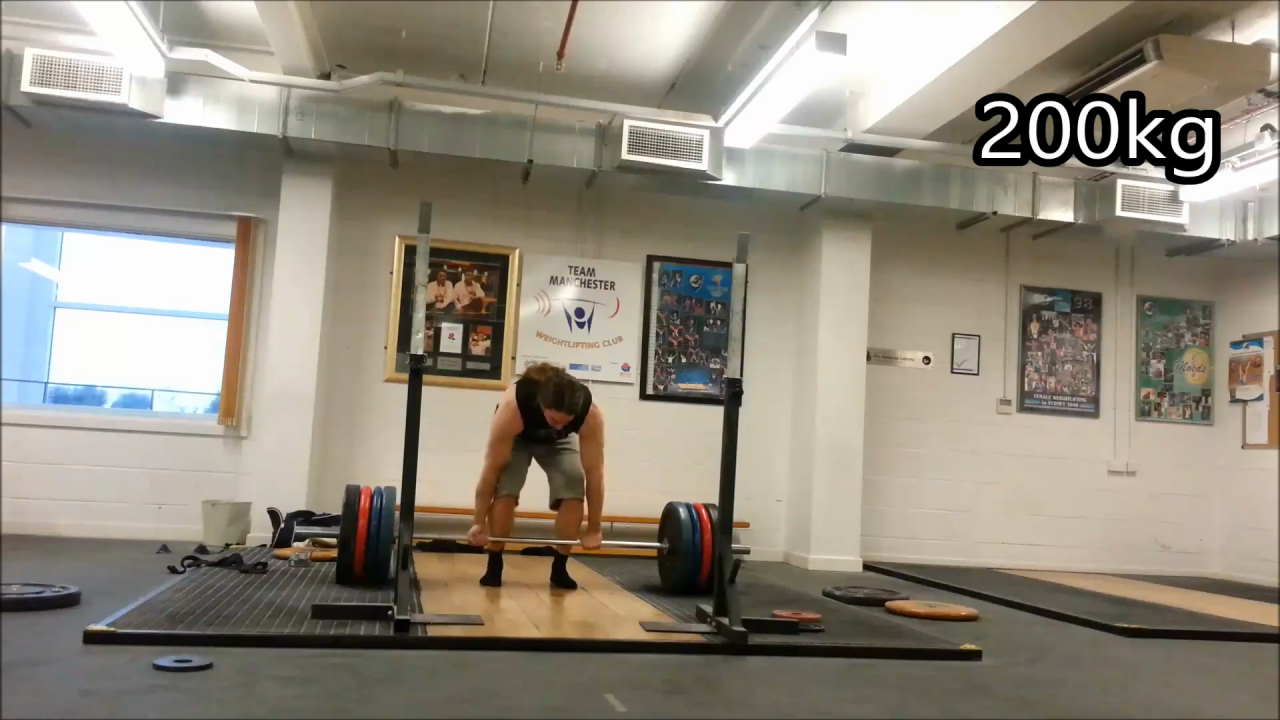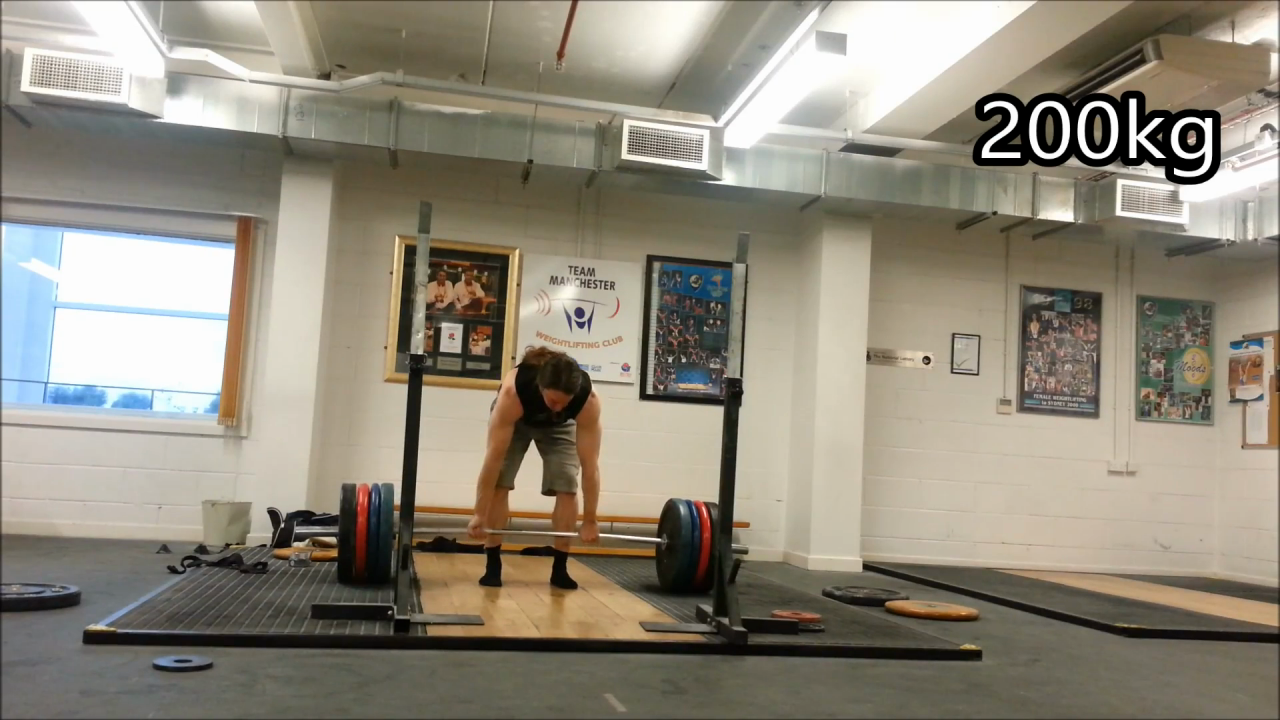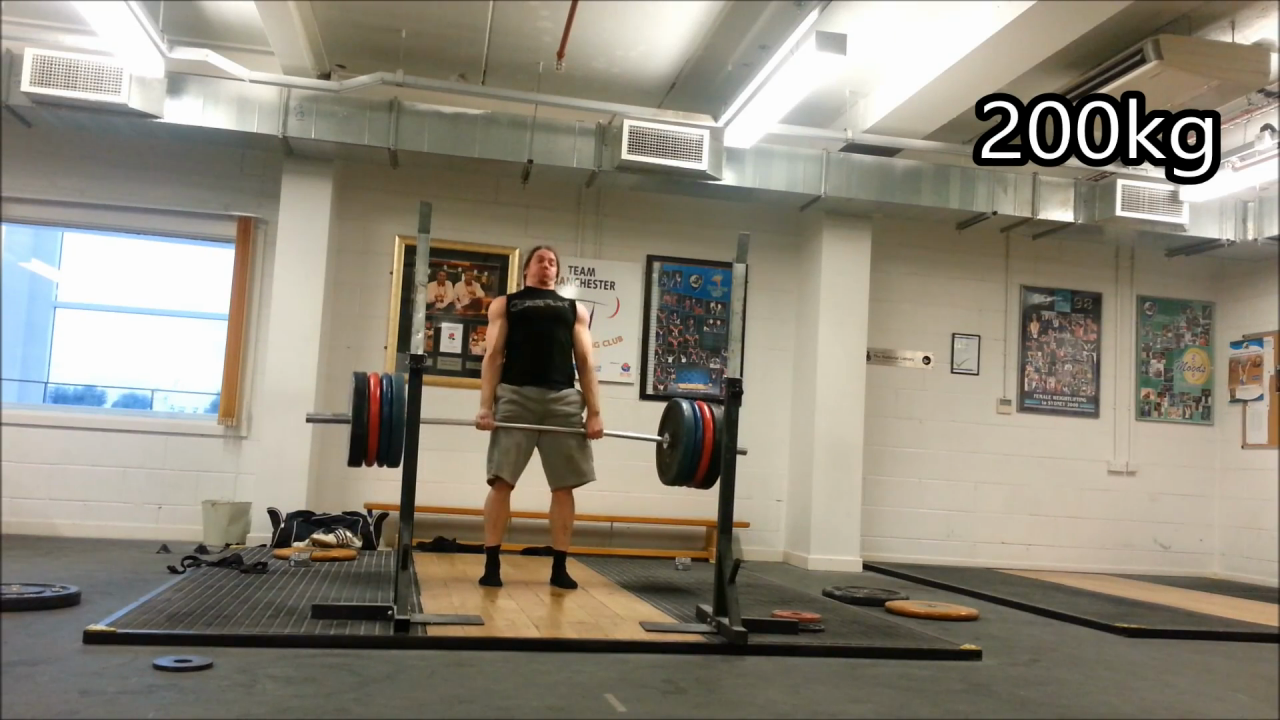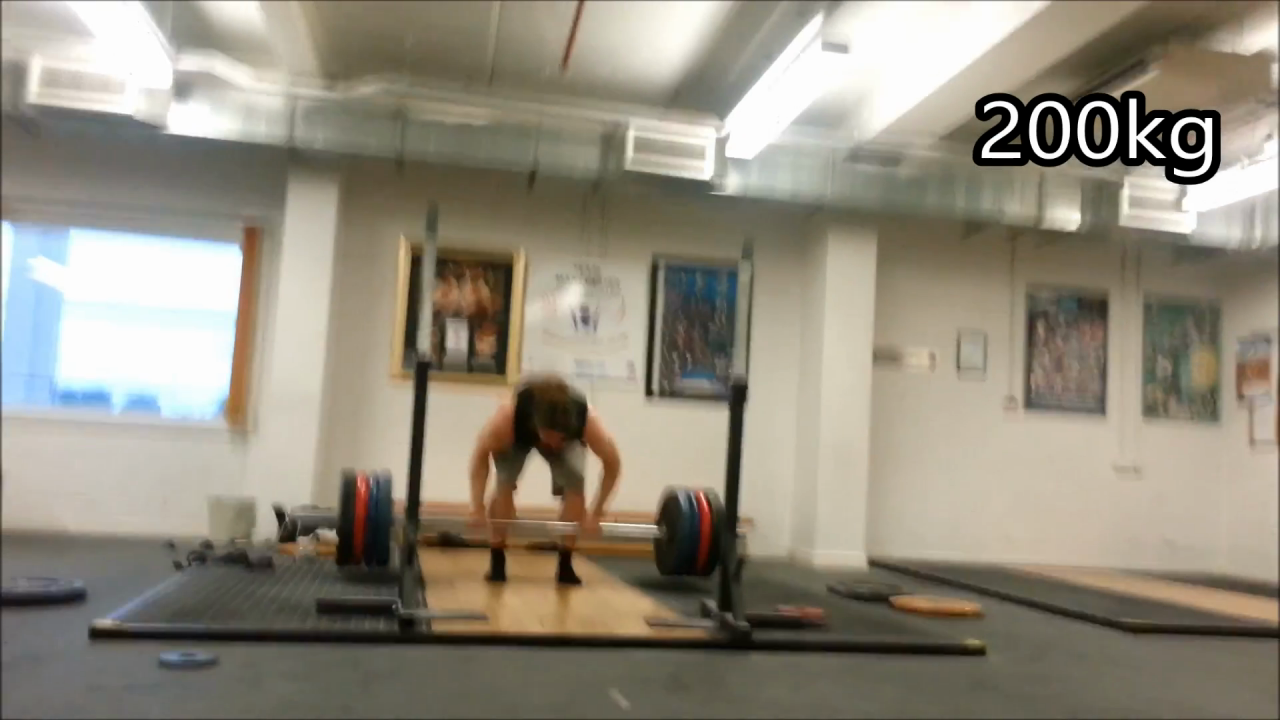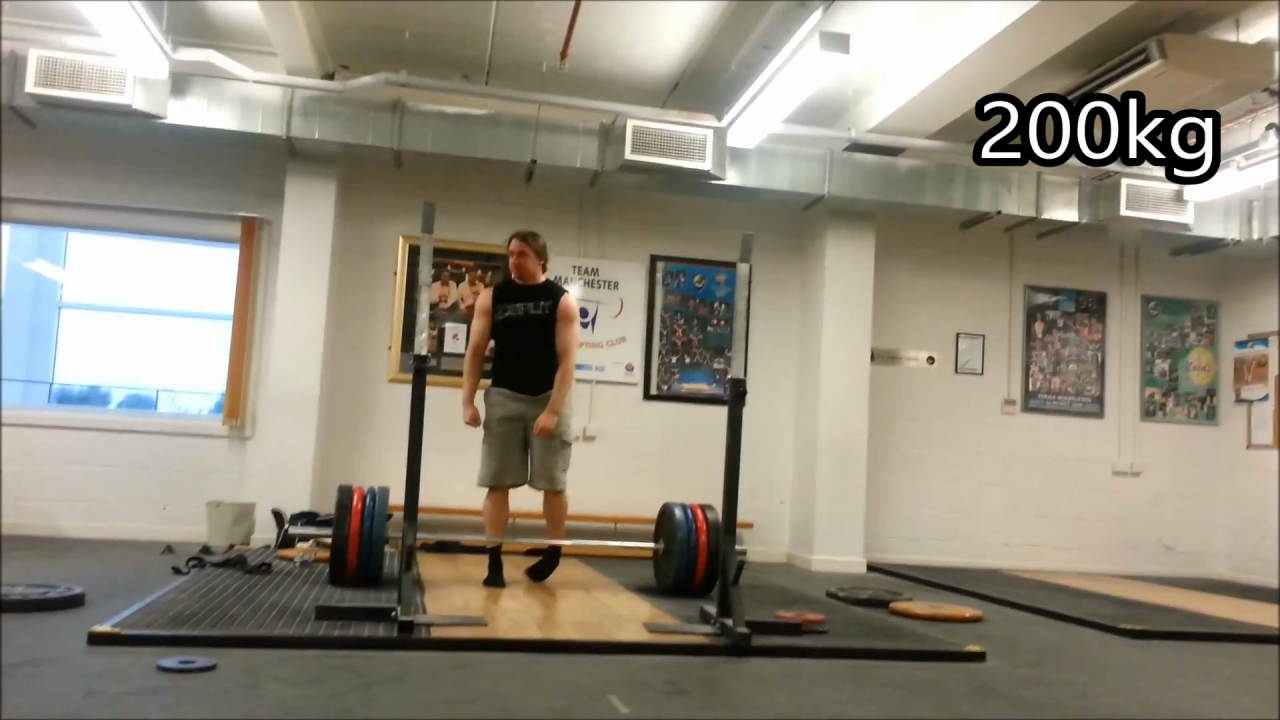
dt=1s
person 1, frame 1
left shoulder: (591, 414)
right shoulder: (513, 406)
left elbow: (594, 473)
right elbow: (492, 468)
left wrist: (593, 529)
right wrist: (479, 523)
left hip: (560, 442)
right hip: (517, 439)
left knee: (574, 493)
right knee: (505, 492)
left ankle: (559, 568)
right ankle: (494, 566)
person 1, frame 2
left shoulder: (589, 400)
right shoulder: (513, 390)
left elbow: (590, 464)
right elbow: (494, 457)
left wrist: (590, 521)
right wrist: (479, 514)
left hip: (560, 426)
right hip: (516, 420)
left knee: (567, 486)
right knee: (499, 482)
left ankle: (559, 568)
right ankle: (493, 566)
person 1, frame 3
left shoulder: (574, 309)
right shoulder: (505, 304)
left elbow: (585, 361)
right elbow: (493, 356)
left wrist: (594, 412)
right wrist: (485, 405)
left hip: (564, 400)
right hip: (516, 396)
left knee: (564, 486)
right knee: (501, 481)
left ankle: (559, 568)
right ankle: (491, 565)
person 1, frame 4
left shoulder: (588, 424)
right shoulder: (509, 417)
left elbow: (613, 464)
right elbow: (480, 456)
left wrist: (596, 513)
right wrist: (478, 505)
right hip: (517, 436)
left knee: (574, 487)
right knee: (505, 483)
left ankle: (565, 566)
right ankle: (497, 564)
person 1, frame 5
left shoulder: (562, 302)
right shoulder: (492, 297)
left elbow: (567, 361)
right elbow: (475, 351)
left wrist: (553, 411)
right wrist: (468, 400)
left hip: (547, 401)
right hip: (503, 399)
left knee: (553, 484)
right knee: (497, 484)
left ankle: (552, 553)
right ankle: (494, 564)
